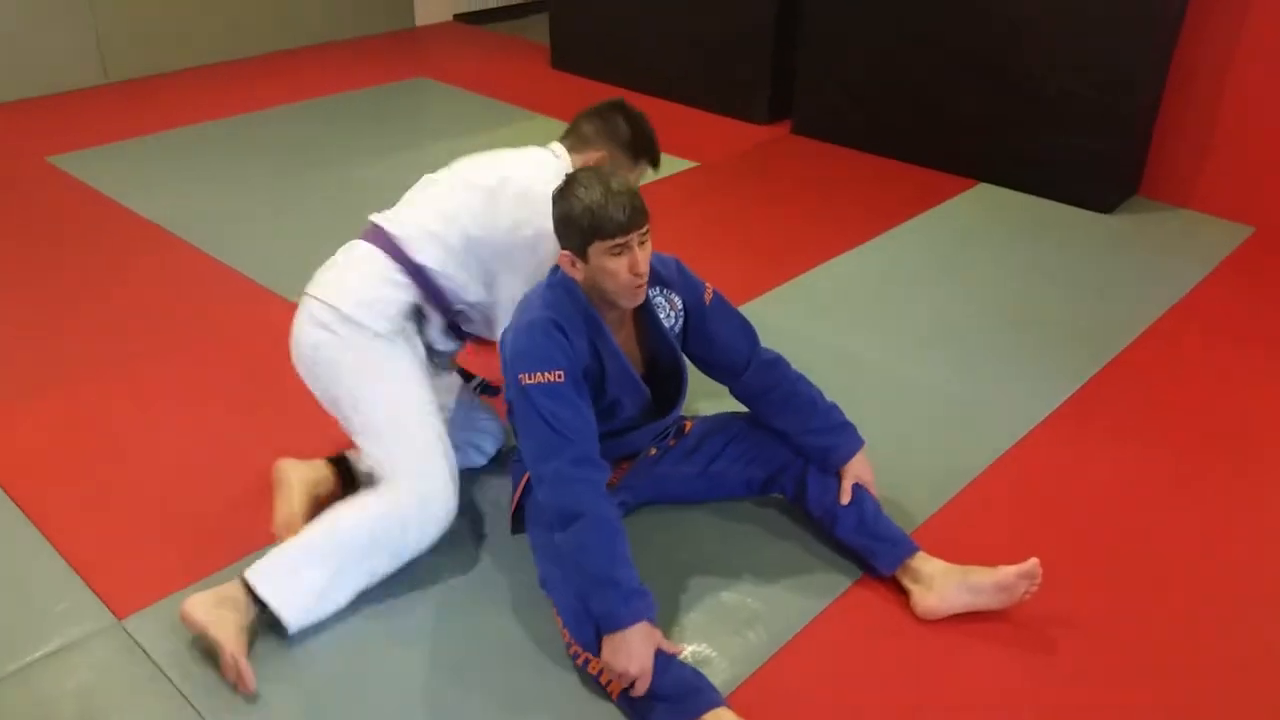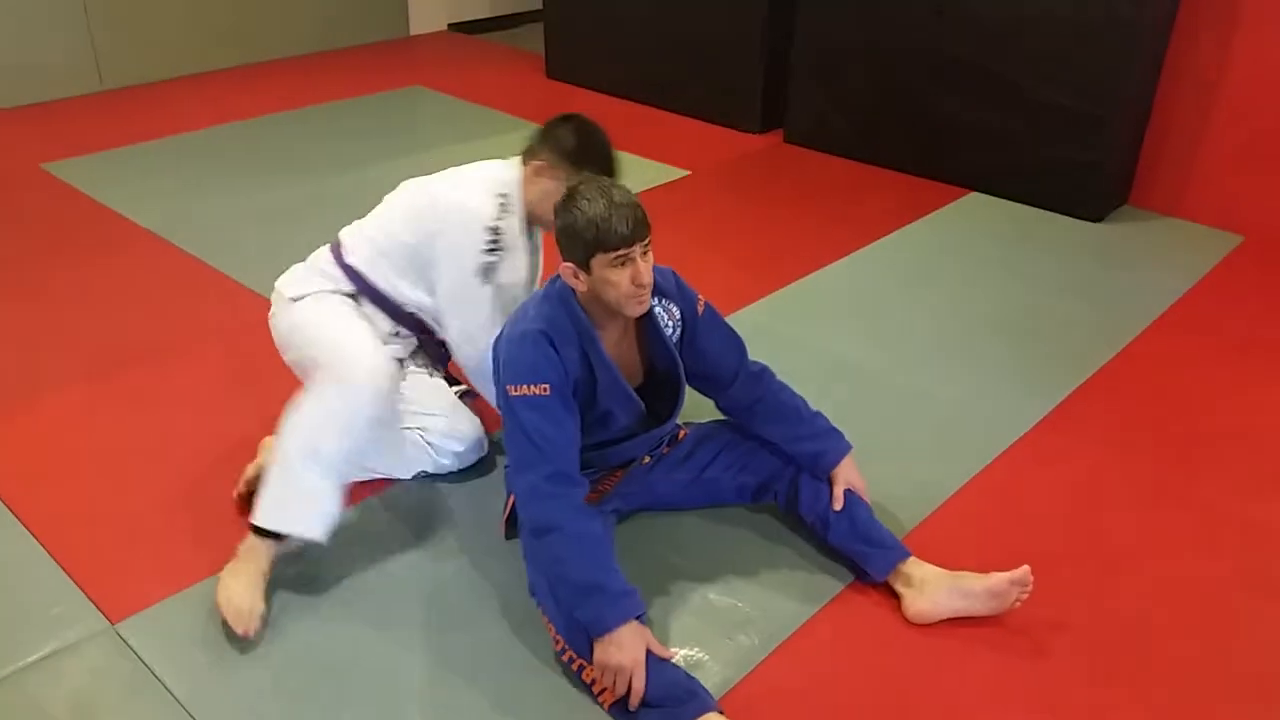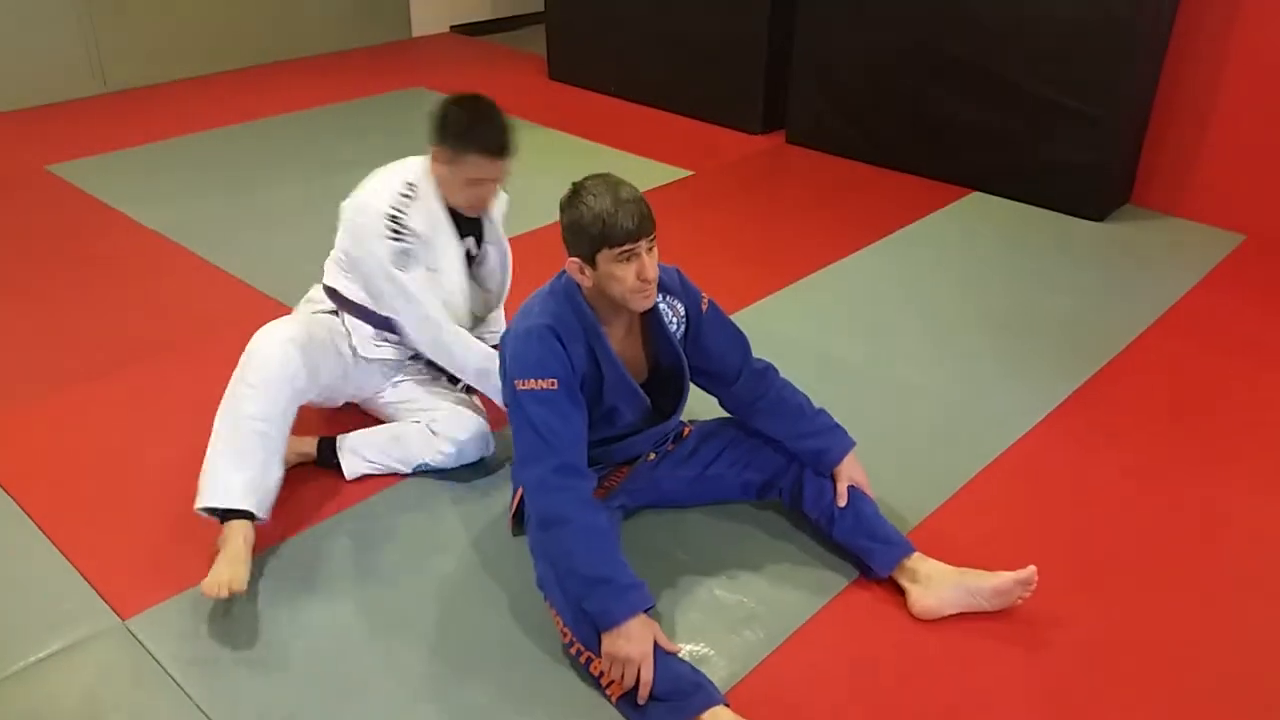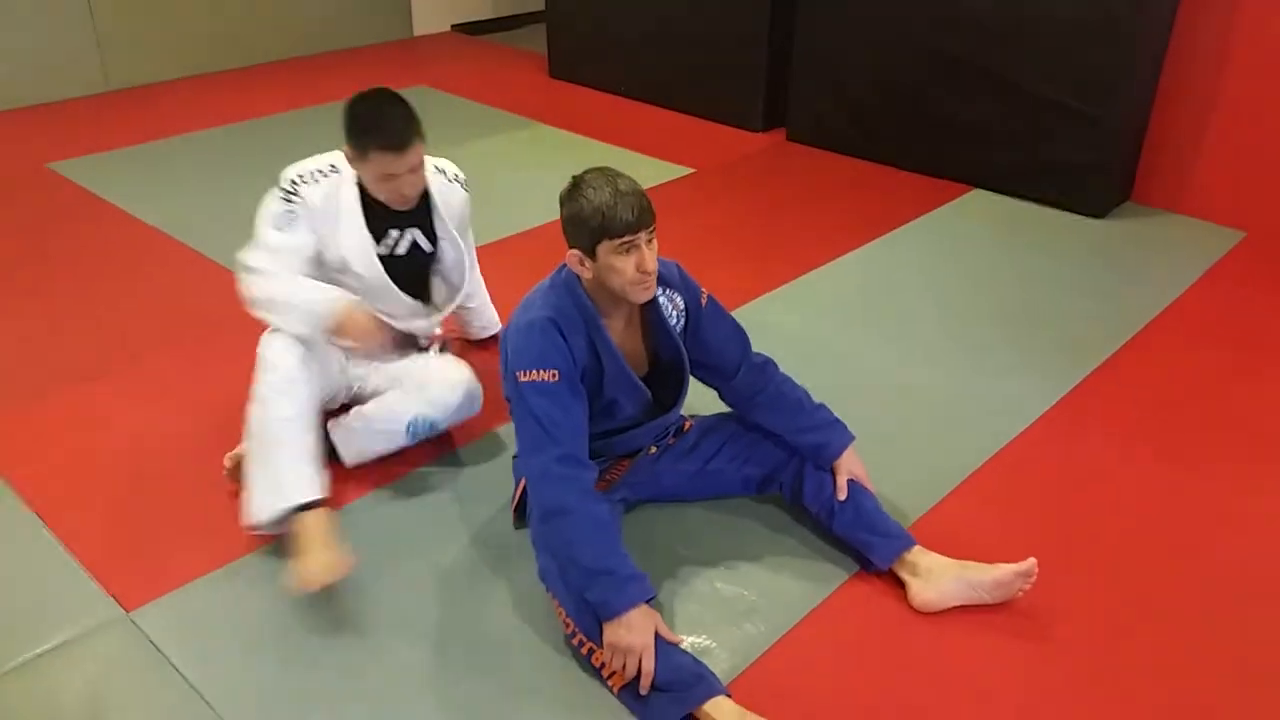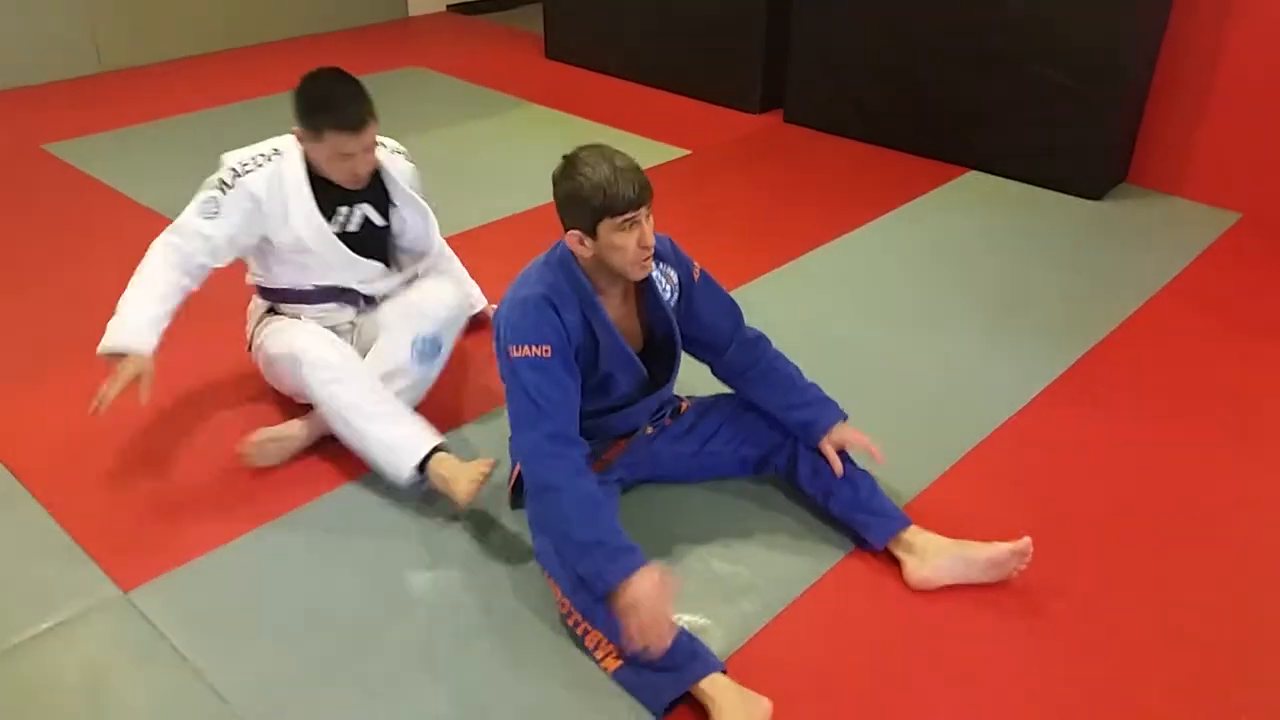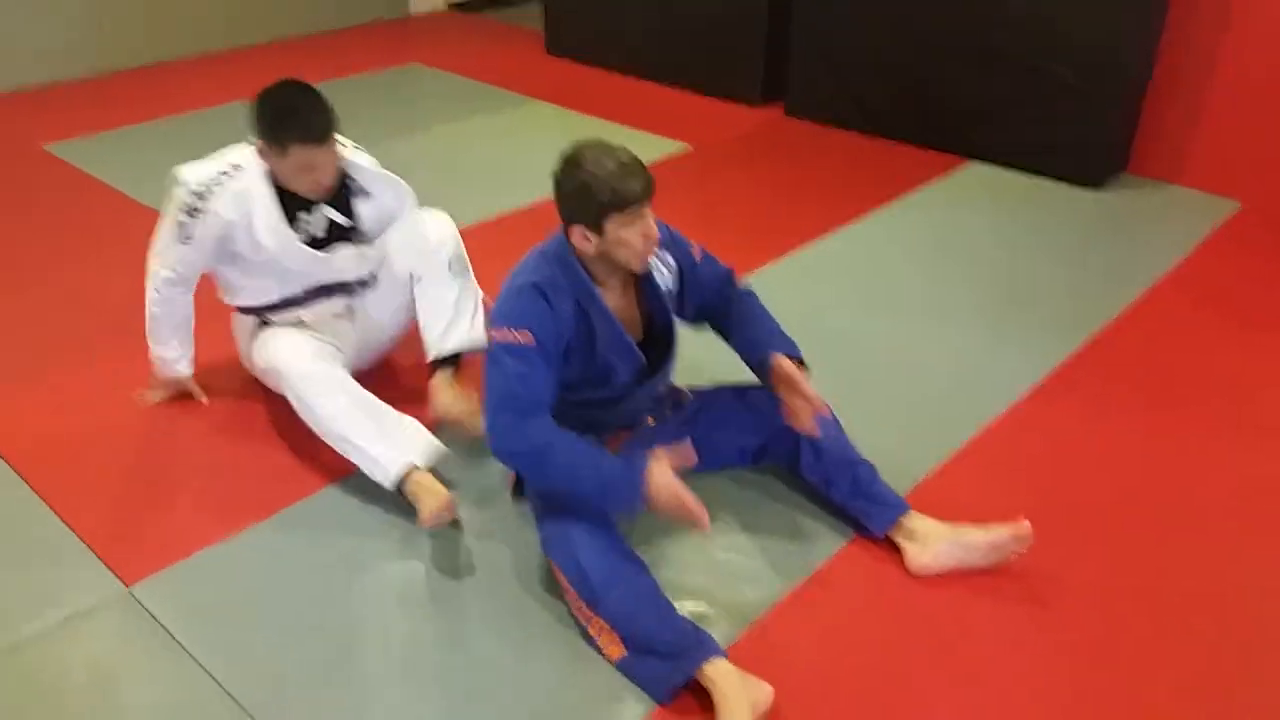
dt=0.2s
person 1, frame 1
left shoulder: (666, 280)
right shoulder: (539, 336)
left elbow: (753, 368)
right elbow: (572, 486)
left wrist: (842, 444)
right wrist: (624, 615)
left hip: (656, 444)
right hip: (572, 478)
left knee: (797, 446)
right knee: (590, 590)
left ankle: (922, 573)
person 1, frame 2
left shoulder: (664, 292)
right shoulder: (533, 347)
left elbow: (742, 383)
right elbow: (552, 496)
left wrist: (831, 451)
right wrist: (610, 617)
left hip: (650, 452)
right hip: (568, 487)
left knee: (789, 455)
right knee: (577, 594)
left ankle: (913, 578)
person 1, frame 3
left shoulder: (668, 291)
right shoulder: (539, 341)
left elbow: (745, 381)
right elbow: (558, 490)
left wrist: (834, 448)
right wrist: (620, 610)
left hip: (656, 450)
right hip: (576, 481)
left knee: (795, 454)
right knee: (583, 588)
left ankle: (918, 574)
person 1, frame 4
left shoulder: (668, 284)
right shoulder: (540, 334)
left elbow: (745, 374)
right elbow: (561, 480)
left wrist: (833, 442)
right wrist: (621, 599)
left hip: (657, 444)
right hip: (576, 476)
left knee: (794, 447)
right knee: (582, 575)
left ankle: (918, 566)
person 1, frame 5
left shoulder: (661, 261)
right shoulder: (535, 311)
left elbow: (737, 348)
right elbow: (550, 456)
left wrist: (821, 415)
right wrist: (621, 568)
left hip: (652, 424)
right hip: (572, 458)
left knee: (790, 428)
right knee: (579, 555)
left ankle: (914, 546)
person 1, frame 6
left shoulder: (659, 248)
right shoulder: (531, 301)
left elbow: (727, 300)
right elbow: (515, 432)
left wrist: (778, 360)
right wrist: (631, 479)
left hip: (652, 415)
right hip: (572, 452)
left knee: (787, 418)
right knee: (579, 541)
left ankle: (915, 533)
person 2, frame 1
left shoulder: (514, 172)
right shoulder: (550, 202)
left hip: (359, 304)
right hip: (361, 320)
left knee: (482, 437)
right knee: (424, 501)
left ankle: (330, 477)
right ankle: (238, 601)
person 2, frame 2
left shoulder: (515, 202)
right shoulder: (476, 214)
left elbow: (507, 308)
right elbow: (476, 342)
left hip: (393, 335)
right hip: (327, 300)
left knee: (462, 443)
right knee: (364, 380)
left ankle: (294, 450)
right ankle: (255, 553)
person 2, frame 3
left shoulder: (484, 196)
right shoulder: (392, 205)
left elbow: (485, 285)
right elbow: (429, 330)
left wrist: (499, 344)
left hip: (411, 362)
right hip: (342, 335)
left knee: (468, 436)
right knee: (277, 351)
left ankle: (307, 452)
right ankle: (236, 531)
person 2, frame 4
left shoulder: (447, 185)
right shoulder: (311, 188)
left elbow: (458, 268)
right elbow: (264, 278)
left wrist: (486, 326)
right wrist: (335, 313)
left hip: (397, 351)
right hip: (325, 340)
left knee: (458, 389)
right knee: (284, 354)
left ankle: (311, 442)
right ankle: (309, 522)
person 2, frame 5
left shoulder: (394, 165)
right shoulder: (256, 178)
left elbow: (426, 246)
right elbow: (178, 251)
left wrist: (473, 303)
right wrist: (132, 343)
left hip: (376, 319)
right hip: (295, 325)
left knee: (442, 301)
right knee: (323, 358)
left ankle: (313, 428)
right ankle: (438, 466)
person 2, frame 6
left shoulder: (349, 163)
right shoulder: (210, 193)
left elbow: (412, 243)
right elbow: (170, 276)
right wrist: (173, 367)
left hip: (364, 306)
right hip: (289, 331)
left knee: (430, 227)
right knee: (295, 361)
left ankle: (448, 380)
right ankle: (416, 478)
